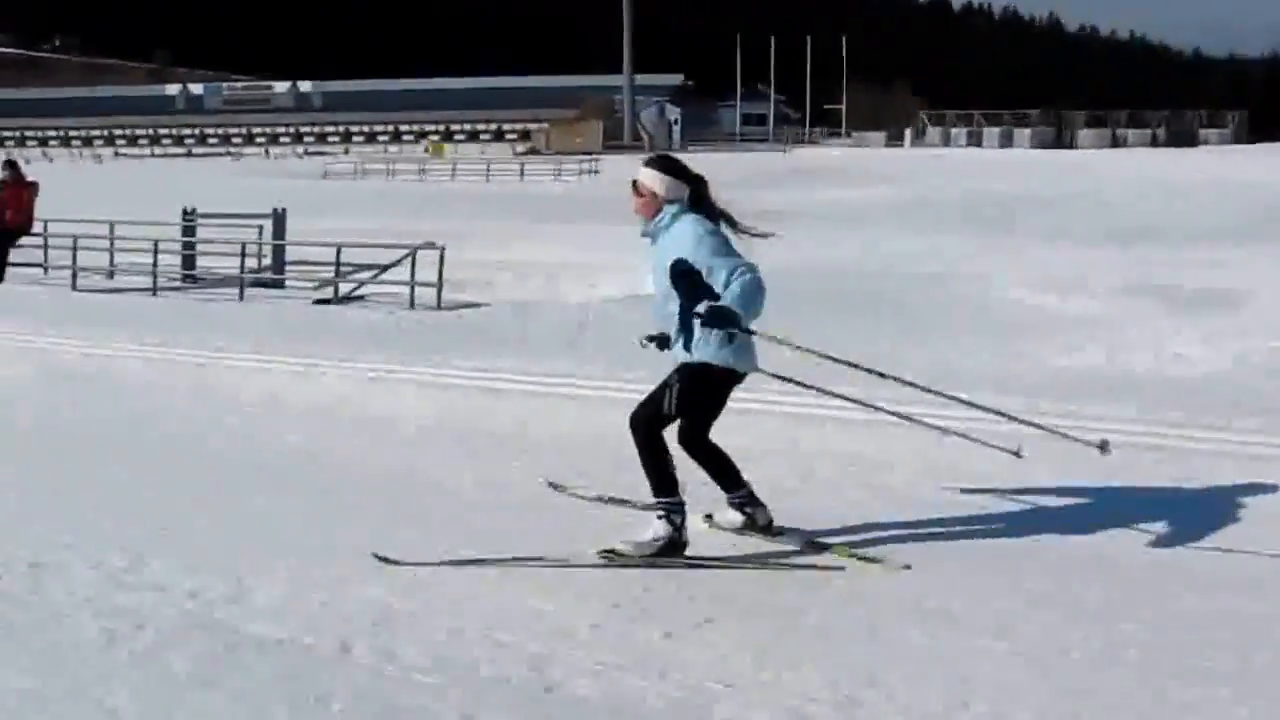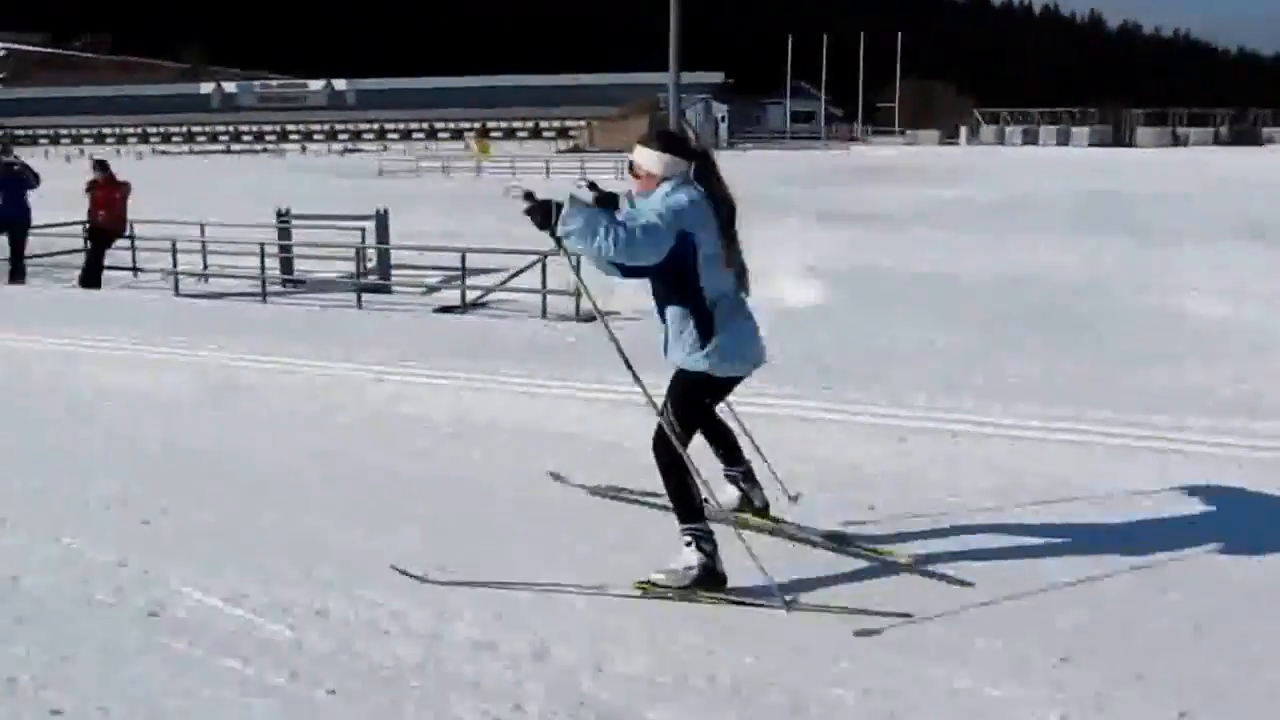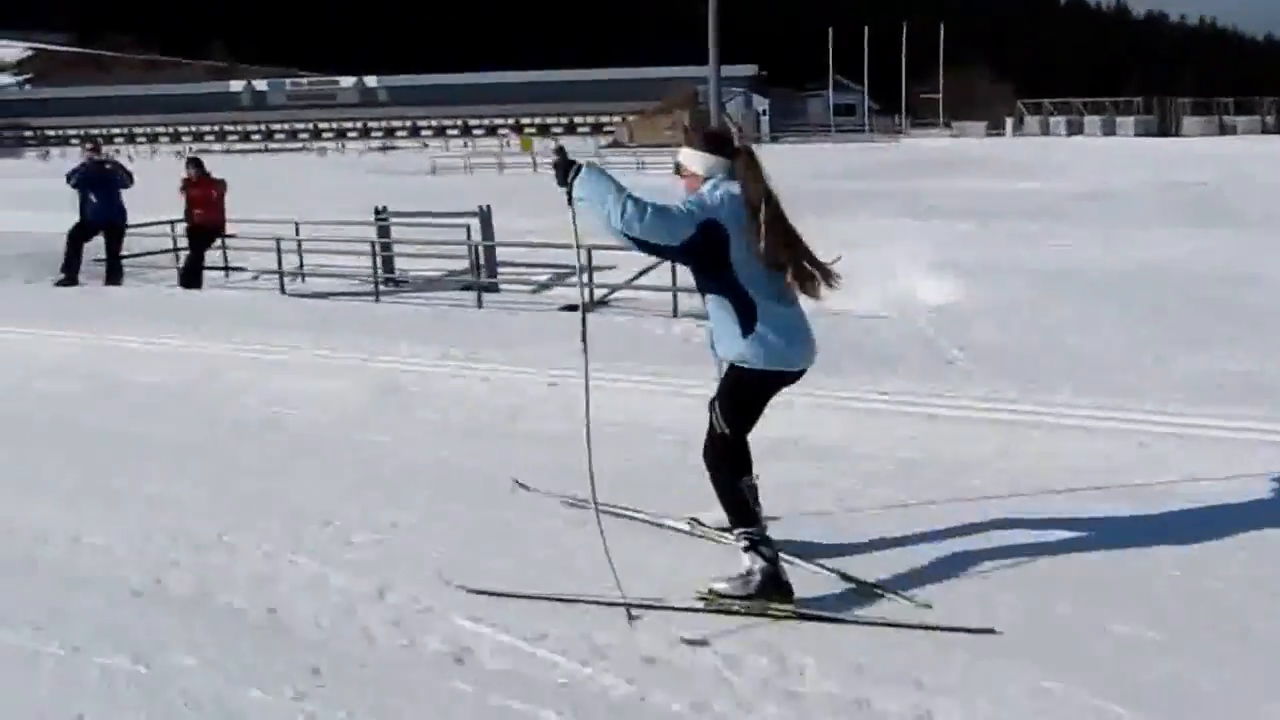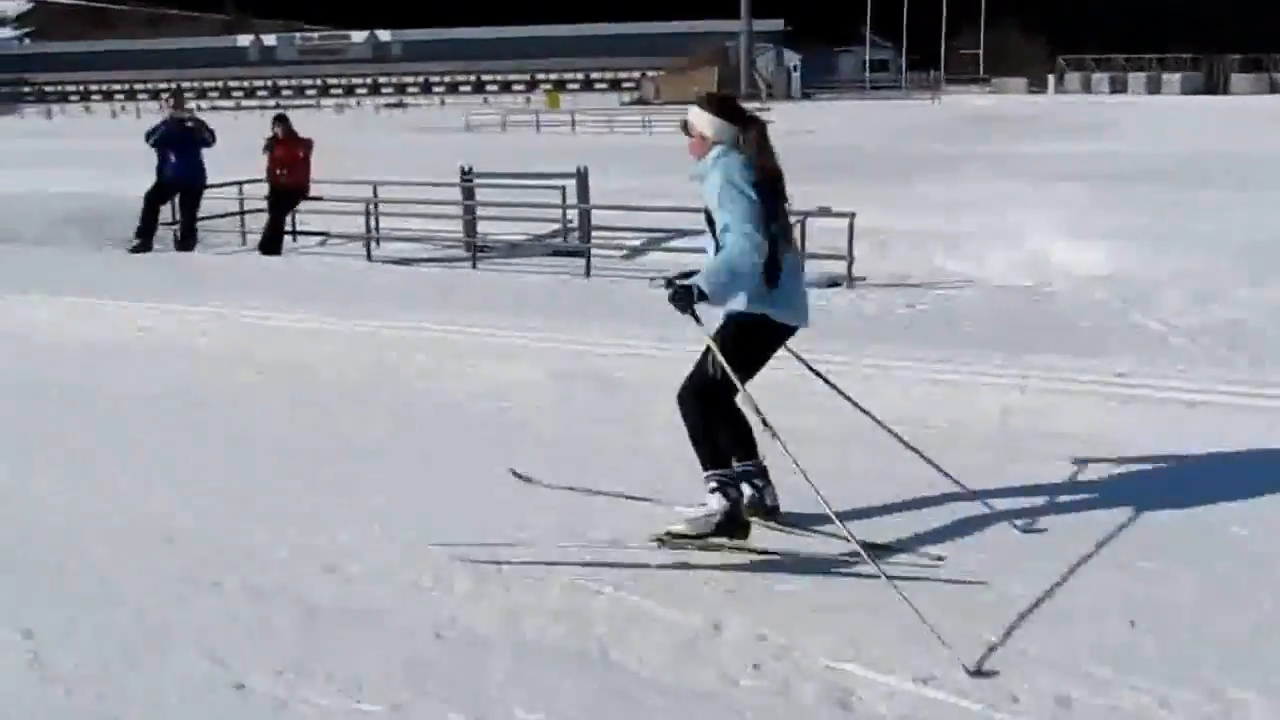
dt=0.3s
person 1, frame 1
left shoulder: (693, 232)
right shoulder: (670, 232)
left elbow: (747, 281)
left wrist: (730, 311)
right wrist: (672, 332)
left hip: (714, 355)
right hip: (719, 353)
left knee: (645, 424)
right knee: (693, 436)
left ankle: (669, 528)
right ankle: (749, 509)
person 1, frame 2
left shoulder: (677, 212)
right shoulder: (693, 201)
left elbow: (627, 244)
right elbow: (639, 245)
left wrist: (563, 217)
right wrist: (612, 206)
left hip: (710, 353)
right hip: (738, 345)
left knee: (669, 445)
right knee: (695, 414)
left ankle: (702, 558)
right ankle: (746, 489)
person 1, frame 3
left shoulder: (708, 206)
right shoulder: (746, 201)
left elbow: (648, 224)
left wrist: (583, 178)
left hip: (756, 351)
right hip: (790, 345)
left knee: (719, 451)
right knee: (726, 424)
left ankle: (763, 568)
right ankle: (745, 513)
person 1, frame 4
left shoulder: (726, 175)
right shoulder: (748, 168)
left elbow: (747, 245)
left wrist: (702, 288)
right wrist: (706, 280)
left hip: (760, 308)
right hip: (769, 305)
left knee: (696, 396)
right knee: (719, 392)
left ankle: (725, 504)
right ankle: (755, 487)
